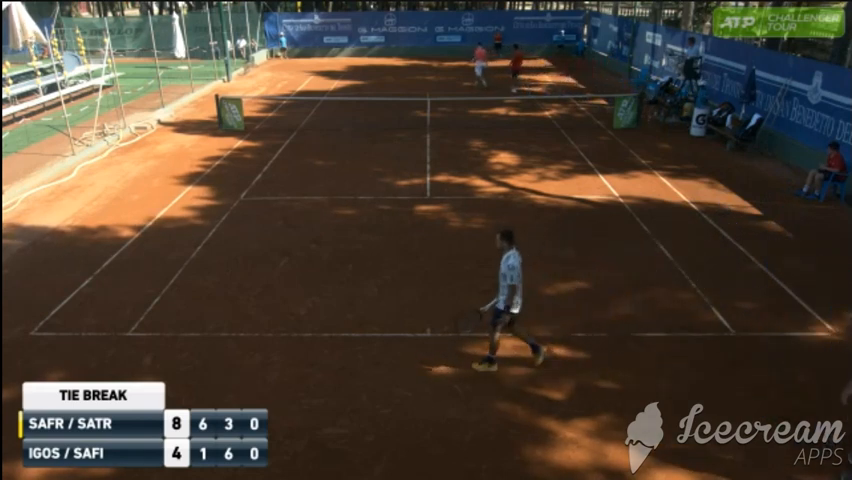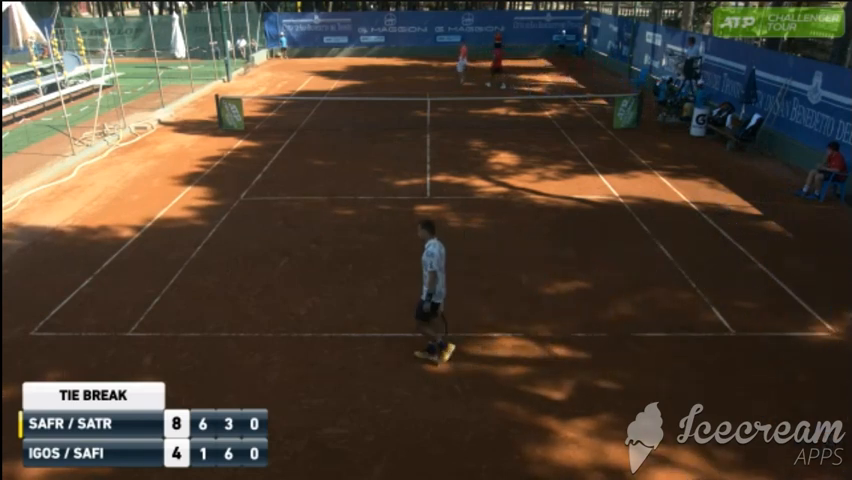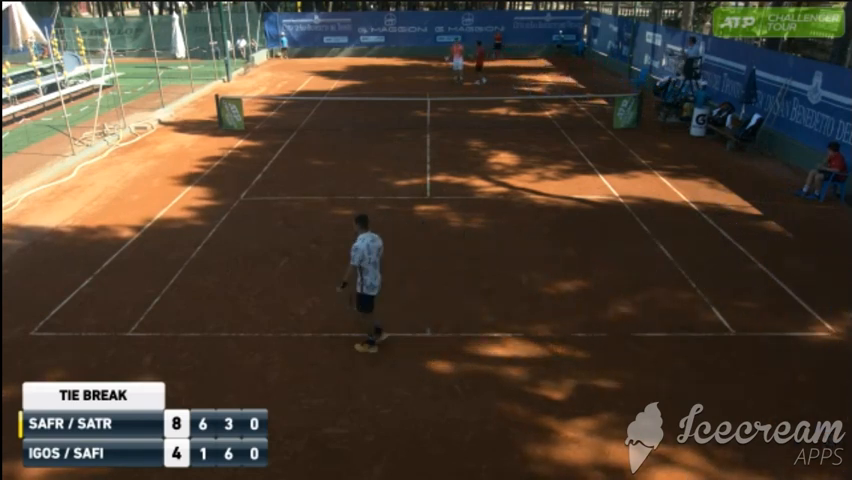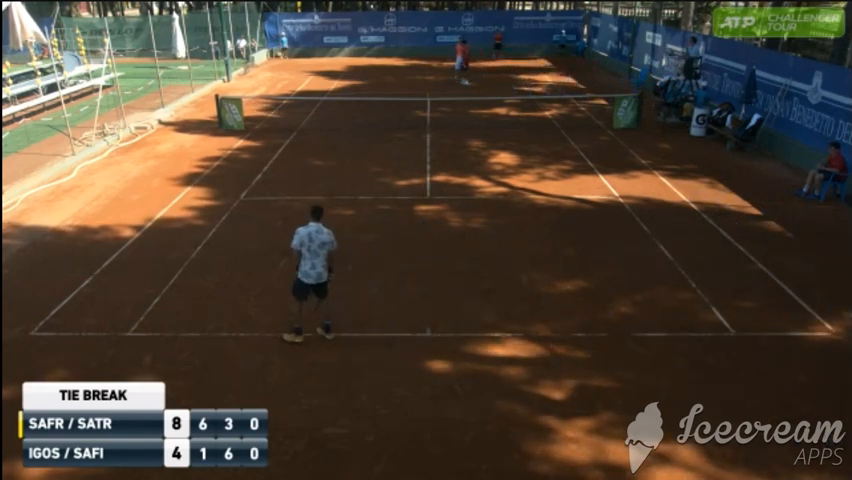
dt=0.7s
person 1, frame 1
left shoulder: (510, 263)
right shoulder: (513, 254)
left elbow: (512, 289)
left wrist: (506, 311)
right wrist: (499, 295)
left hip: (506, 304)
right hip: (506, 300)
left knee: (494, 331)
right knee: (511, 328)
left ankle: (490, 361)
right ankle: (536, 348)
person 1, frame 2
left shoulder: (430, 251)
right shoulder: (438, 245)
left elbow: (432, 277)
left wrist: (428, 299)
left hip: (431, 295)
right hip: (439, 293)
left knee: (421, 325)
right knee: (429, 321)
left ankle: (445, 345)
right ankle: (432, 351)
person 1, frame 3
left shoulder: (358, 246)
right shoulder: (377, 239)
left elbow: (352, 268)
left wrist: (343, 284)
left hip: (366, 285)
right hip: (375, 281)
left knee: (365, 313)
right knee: (366, 310)
left ankle: (371, 343)
right ankle: (377, 331)
person 1, frame 4
left shoulder: (301, 232)
right shoulder: (328, 234)
left elbow: (297, 253)
right elbow: (330, 254)
left wrist: (298, 268)
right wrist: (330, 270)
left hip: (305, 275)
right hip: (322, 274)
left knee: (298, 302)
right knee: (322, 301)
left ankle: (297, 332)
right ankle: (327, 329)
